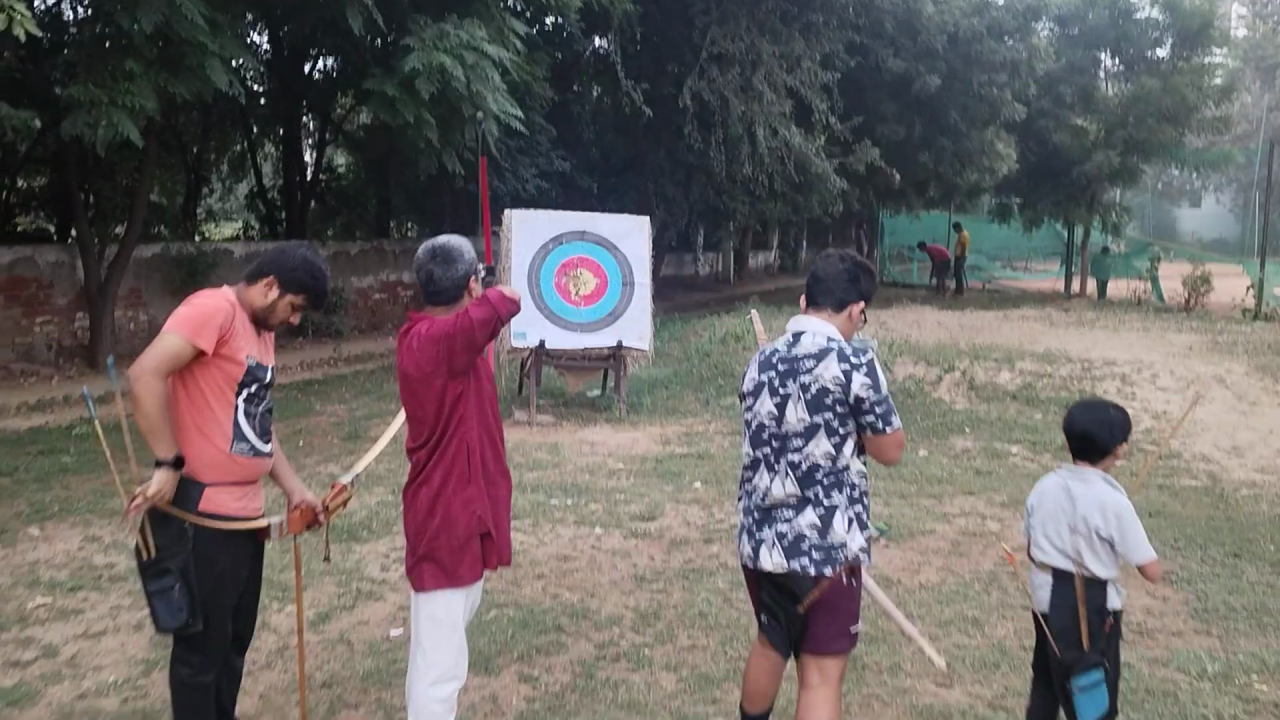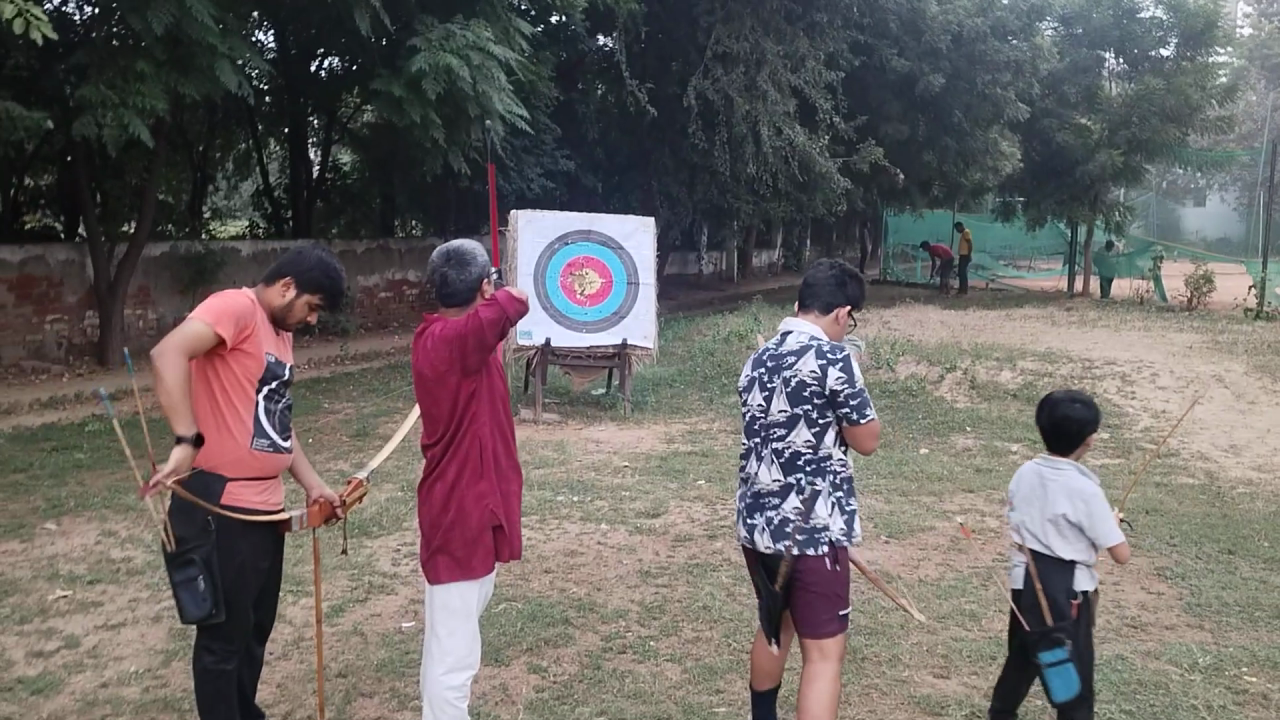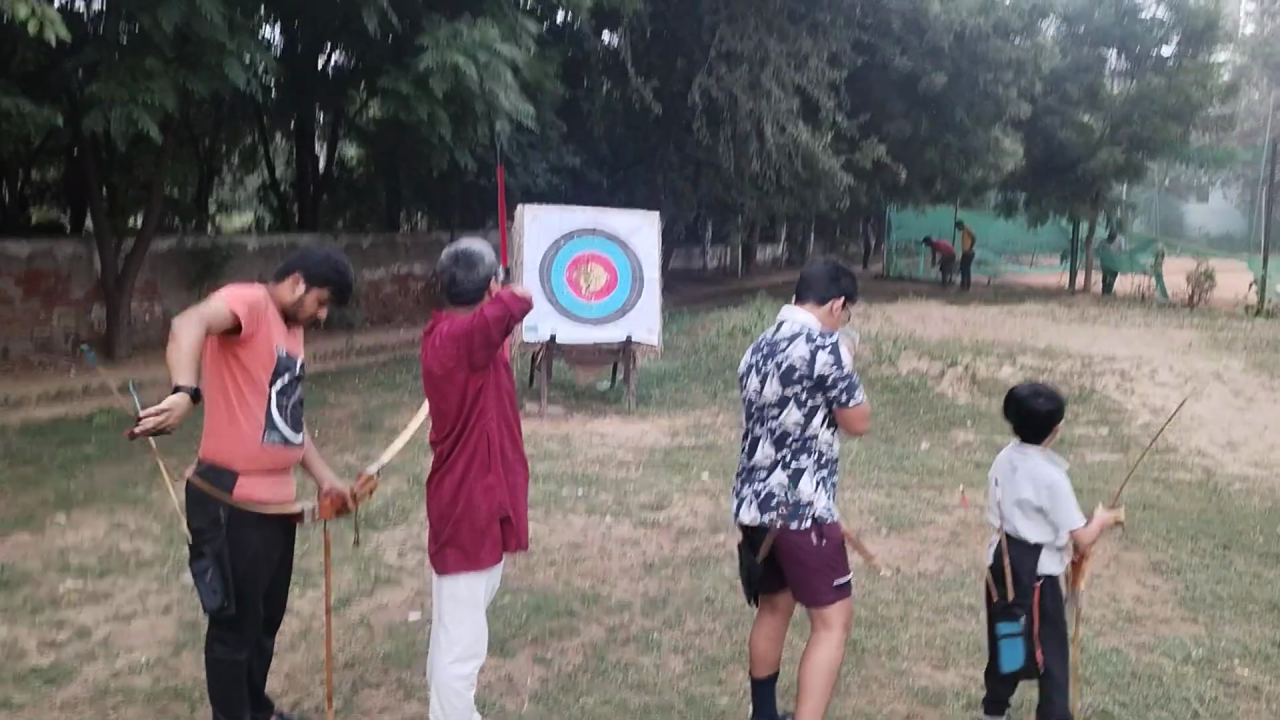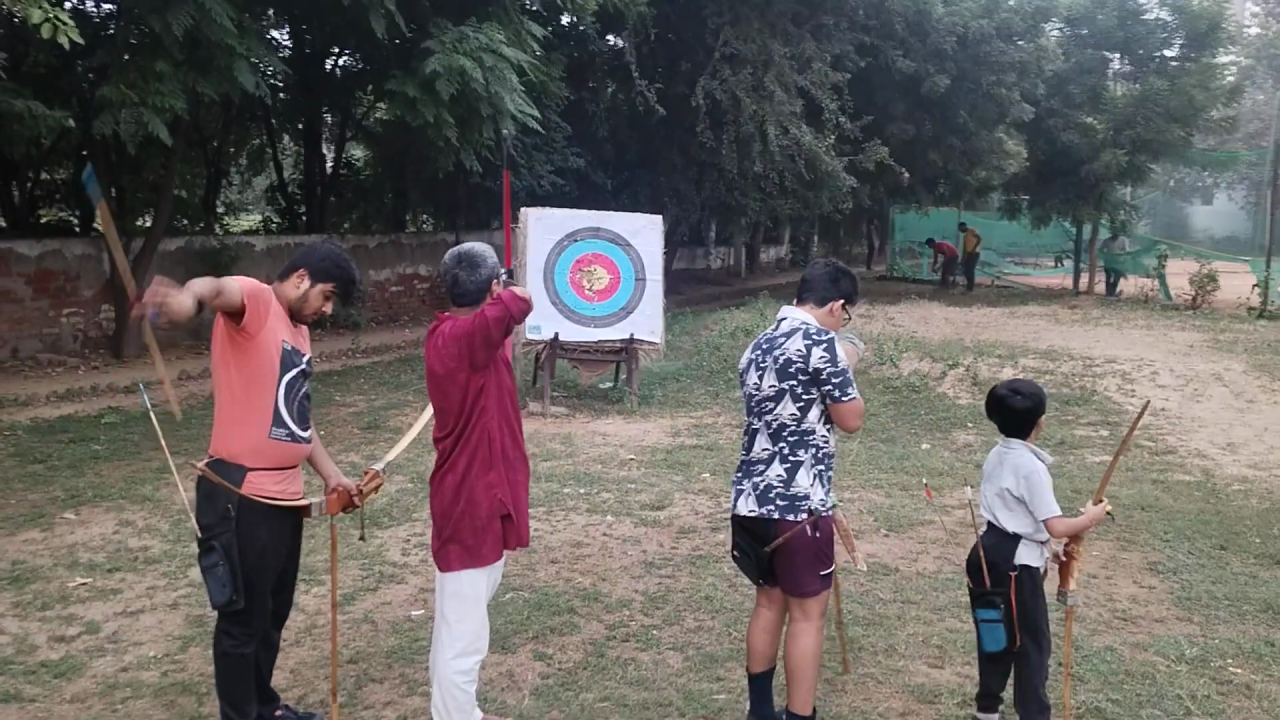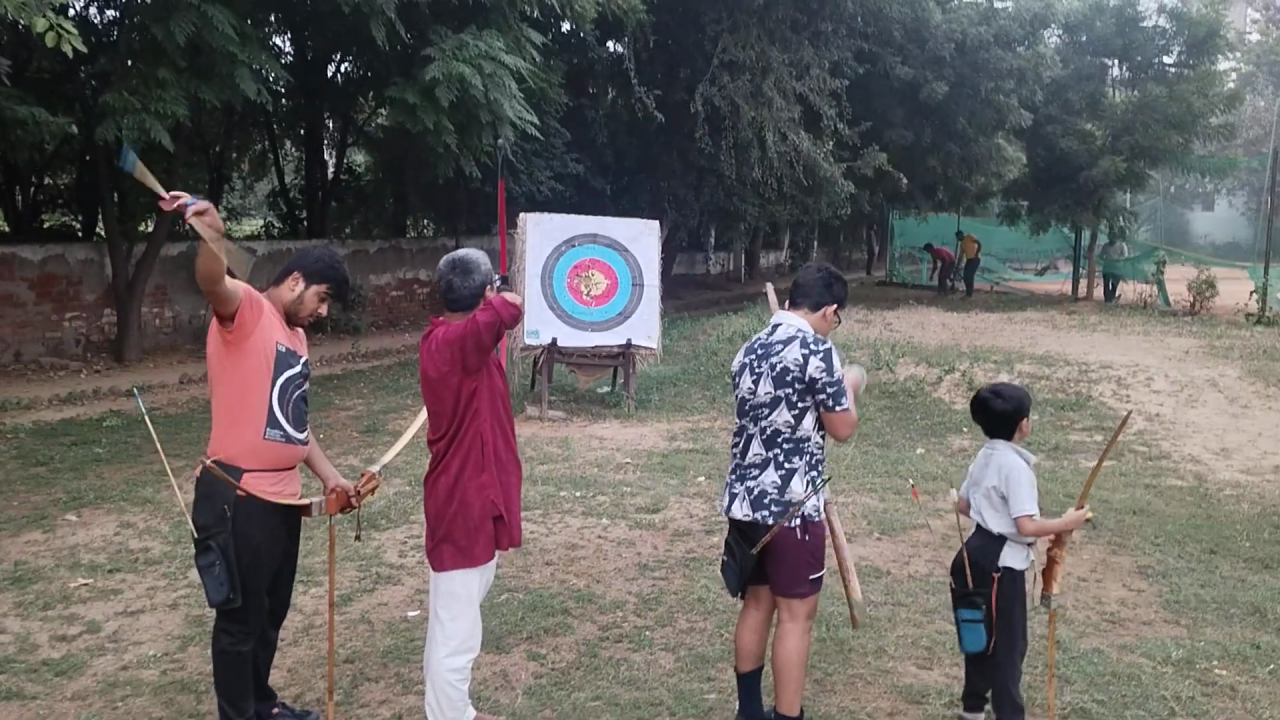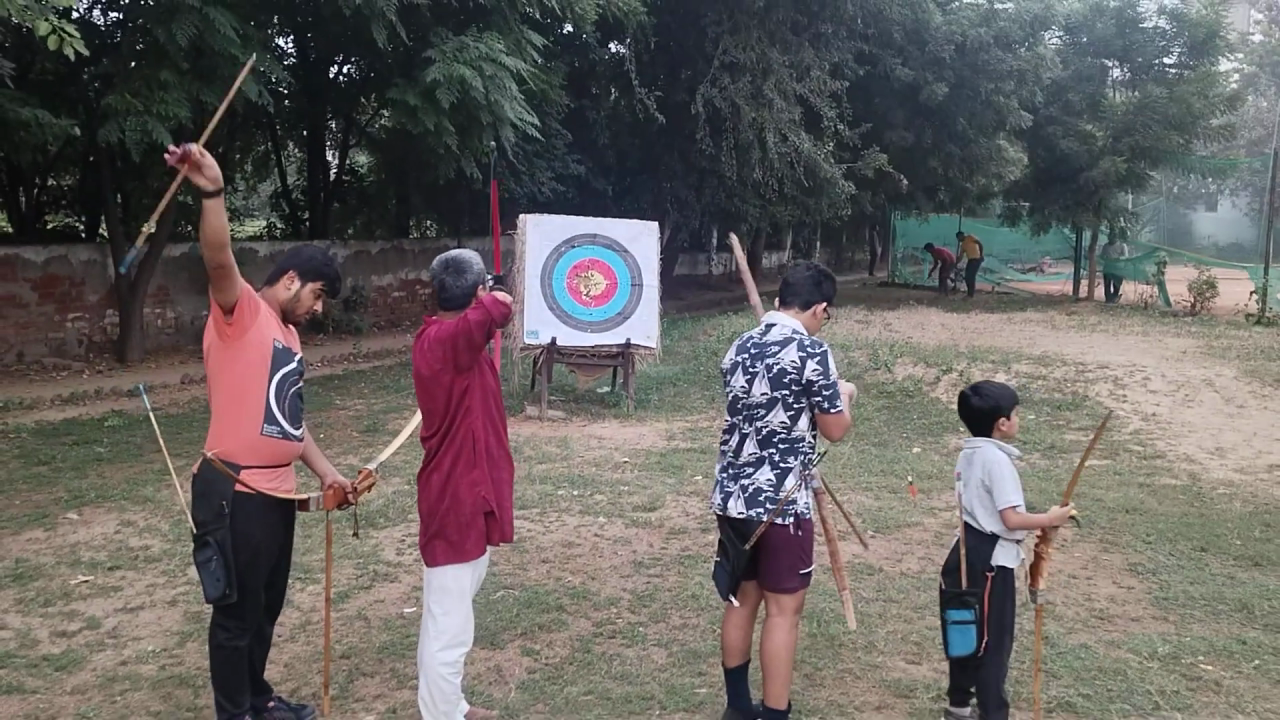
dt=0.2s
person 1, frame 1
left shoulder: (262, 330)
right shoulder: (212, 310)
right elbow: (145, 375)
left wrist: (294, 489)
right wrist: (168, 465)
left hip: (245, 513)
right hip: (202, 515)
left knee: (235, 639)
right knee: (202, 646)
person 1, frame 2
left shoulder: (280, 330)
right shoulder: (235, 308)
right elbow: (167, 354)
left wrist: (313, 484)
right wrist: (187, 441)
left hip: (265, 506)
right hip: (222, 507)
left knee: (256, 627)
right knee: (225, 632)
person 1, frame 3
left shoulder: (292, 329)
right shoulder: (247, 302)
right elbow: (191, 323)
left wrist: (324, 477)
right wrist: (185, 392)
left hip: (275, 499)
right hip: (233, 500)
left knee: (266, 617)
right knee: (235, 623)
person 1, frame 4
left shoulder: (298, 328)
right shoulder: (253, 300)
right elbow: (214, 291)
left wrist: (331, 473)
right wrist: (191, 299)
left hip: (283, 495)
right hip: (241, 495)
left knee: (273, 612)
right knee: (243, 617)
person 1, frame 5
left shoulder: (295, 335)
right shoulder: (246, 309)
right elbow: (213, 283)
left wrist: (329, 474)
right wrist: (209, 233)
left hip: (282, 497)
right hip: (240, 496)
left knee: (272, 610)
right knee: (241, 615)
person 1, frame 6
left shoulder: (288, 335)
right shoulder: (241, 311)
right elbow: (218, 260)
left wrist: (325, 471)
right wrist: (211, 192)
left hip: (276, 493)
right hip: (236, 494)
left knee: (267, 605)
right knee: (238, 610)
person 2, frame 1
left shoulder: (423, 335)
right shoulder: (441, 339)
right elbow: (505, 301)
right wrist: (492, 298)
left hip: (448, 508)
right hip: (449, 515)
left knee: (442, 642)
right knee: (440, 657)
person 2, frame 2
left shoulder: (437, 336)
right shoulder: (455, 339)
right elbow: (514, 301)
right wrist: (502, 298)
left hip: (460, 504)
right hip: (463, 510)
left knee: (453, 635)
right knee: (453, 647)
person 2, frame 3
left shoulder: (444, 333)
right shoulder: (463, 336)
right elbow: (517, 300)
right wrist: (505, 298)
left hip: (467, 498)
right hip: (471, 504)
left knee: (458, 626)
right knee: (461, 638)
person 2, frame 4
left shoulder: (447, 333)
right shoulder: (464, 336)
right elbow: (517, 302)
right wrist: (510, 297)
left hip: (469, 495)
right hip: (473, 501)
left knee: (459, 623)
right knee: (463, 633)
person 2, frame 5
left shoulder: (442, 337)
right shoulder: (458, 340)
right elbow: (508, 308)
right wrist: (501, 302)
left hip: (465, 496)
right hip: (467, 502)
left knee: (453, 621)
right knee: (456, 631)
person 2, frame 6
left shoulder: (437, 336)
right shoulder: (449, 339)
right elbow: (499, 307)
right wrist: (493, 302)
left hip: (457, 494)
right hip: (459, 499)
left knee: (446, 616)
right knee: (449, 625)
person 3, frame 1
left shoulder: (761, 362)
right shoulder: (853, 362)
right elbow: (890, 450)
left hip: (760, 539)
right hip: (824, 546)
left knee: (771, 644)
right knee: (821, 675)
person 3, frame 2
left shoulder: (757, 360)
right shoulder: (832, 358)
right elbow: (867, 439)
left hip: (757, 522)
right hip: (812, 529)
left knee: (774, 629)
right knee: (823, 653)
person 3, frame 3
left shoulder: (758, 348)
right shoulder: (822, 346)
right elbow: (857, 422)
right wrist: (844, 367)
left hip: (755, 502)
right hip: (801, 507)
left knee: (772, 608)
right knee: (832, 621)
person 3, frame 4
left shoulder: (759, 345)
right shoulder: (819, 341)
right elbow: (851, 419)
right wrist: (845, 369)
left hip: (753, 496)
right hip: (797, 500)
left knee: (770, 601)
right knee: (810, 613)
person 3, frame 5
left shoulder: (751, 349)
right shoulder: (815, 349)
right elbow: (842, 428)
right wrist: (847, 388)
left hip: (744, 498)
right hip: (789, 505)
left knee: (756, 603)
right knee: (796, 615)
person 3, frame 6
left shoulder: (740, 347)
right shoulder: (810, 352)
right elbow: (835, 430)
right wrist: (842, 396)
left hip: (732, 495)
right hip: (780, 502)
left knee: (742, 599)
right knee: (783, 610)
person 4, frame 1
left shoulder: (1044, 487)
right shoulder: (1113, 503)
left elbow: (1031, 549)
right elbow: (1152, 572)
right wrist: (1116, 550)
left hip: (1048, 598)
right hip: (1093, 608)
left knee: (1046, 686)
person 4, frame 2
left shoulder: (1025, 473)
right shoulder: (1084, 490)
right elbow: (1121, 554)
right wrist: (1112, 522)
left hip: (1025, 579)
right hip: (1065, 587)
left knee: (1022, 655)
right knee: (1073, 669)
person 4, frame 3
left shoulder: (1003, 459)
right shoulder: (1049, 476)
right elbow: (1082, 538)
right wrist: (1104, 520)
left hip: (1002, 561)
right hip: (1035, 571)
right knee: (1050, 653)
person 4, frame 4
left shoulder: (997, 455)
right shoulder: (1032, 467)
right elbow: (1056, 528)
right wrist: (1091, 517)
left hip: (988, 553)
right hip: (1017, 561)
right knee: (1032, 645)
person 4, frame 5
left shoulder: (983, 456)
right shoulder: (1016, 466)
left elbow: (963, 506)
right elbow: (1026, 526)
right wrist: (1066, 522)
left hip: (975, 553)
right hip: (1002, 563)
right knee: (1008, 647)
person 4, frame 6
left shoulder: (967, 455)
right shoulder: (998, 460)
right elbow: (1012, 519)
right wrist: (1050, 519)
left hip: (967, 552)
right hip: (991, 560)
right knee: (994, 643)
